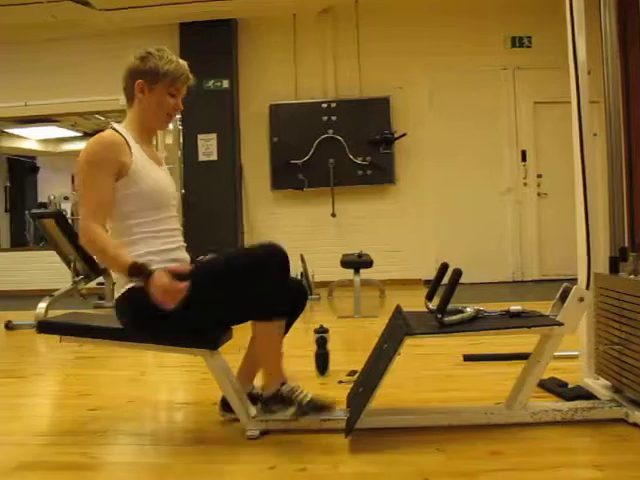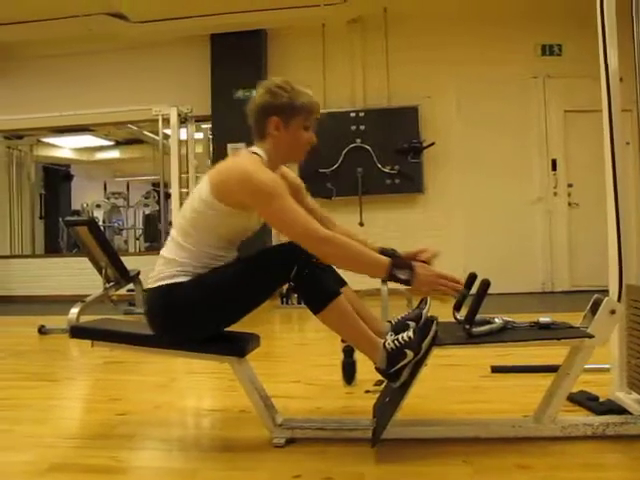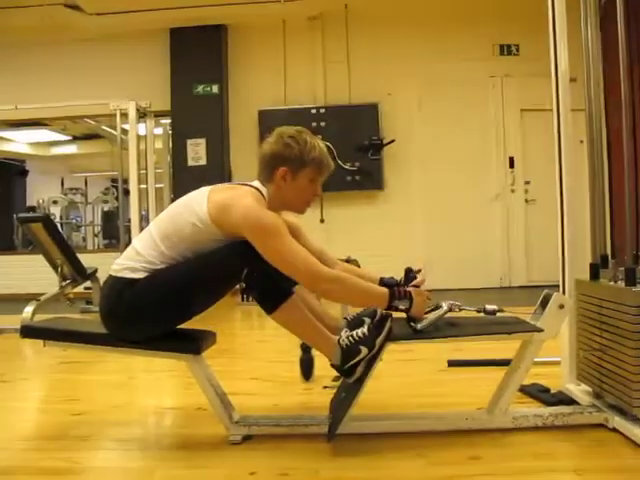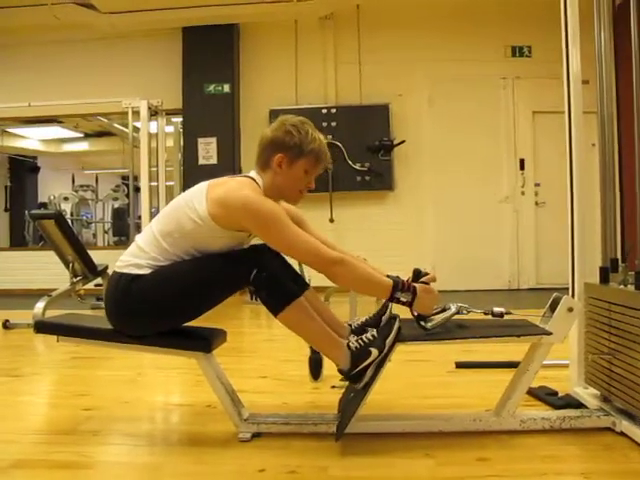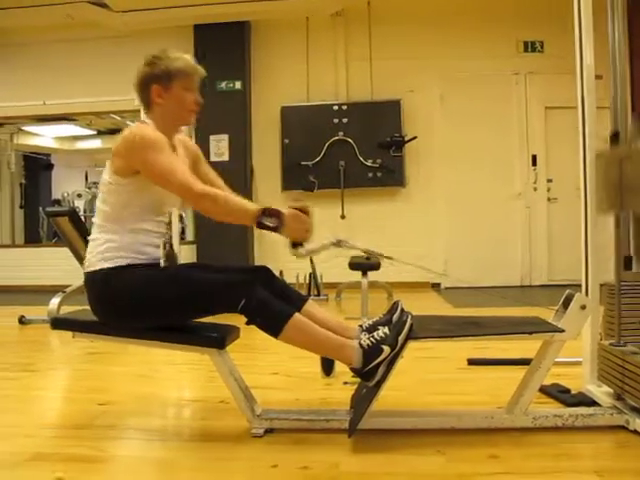
dt=1s
person 1, frame 1
left shoulder: (151, 153)
right shoulder: (110, 148)
right elbow: (92, 231)
left wrist: (201, 269)
right wrist: (145, 277)
left hip: (172, 282)
right hip: (148, 299)
left knee: (289, 291)
right knee: (269, 260)
left ankle: (242, 393)
right ankle: (276, 390)
person 1, frame 2
left shoulder: (278, 175)
right shoulder: (249, 174)
left elbow: (332, 230)
right elbow: (321, 243)
left wrist: (398, 257)
right wrist: (402, 272)
left hip: (197, 292)
right hip: (173, 302)
left knee: (302, 260)
right knee: (296, 261)
left ankle: (386, 336)
right ankle: (386, 355)
person 1, frame 3
left shoulder: (269, 211)
right shoulder: (250, 210)
left elbow: (332, 267)
right elbow: (322, 282)
left wrist: (392, 286)
right wrist: (400, 301)
left hip: (148, 295)
right hip: (126, 300)
left knee: (266, 261)
right knee: (250, 260)
left ankle: (340, 330)
right ankle: (341, 352)
person 1, frame 4
left shoulder: (273, 205)
right shoulder: (246, 200)
left elbow: (337, 255)
right elbow: (329, 265)
left wrist: (398, 283)
right wrist: (405, 293)
left hip: (155, 288)
right hip: (132, 296)
left knee: (268, 265)
right knee: (261, 264)
left ankle: (346, 334)
right ankle: (348, 357)
person 1, frame 5
left shoulder: (181, 145)
right shoulder: (141, 139)
left elbow: (227, 197)
right elbow: (200, 197)
left wrist: (275, 216)
right wrist: (274, 220)
left hip: (145, 275)
right hip: (115, 284)
left knee: (259, 277)
right knee: (244, 291)
left ankle: (358, 336)
right ankle: (358, 356)
